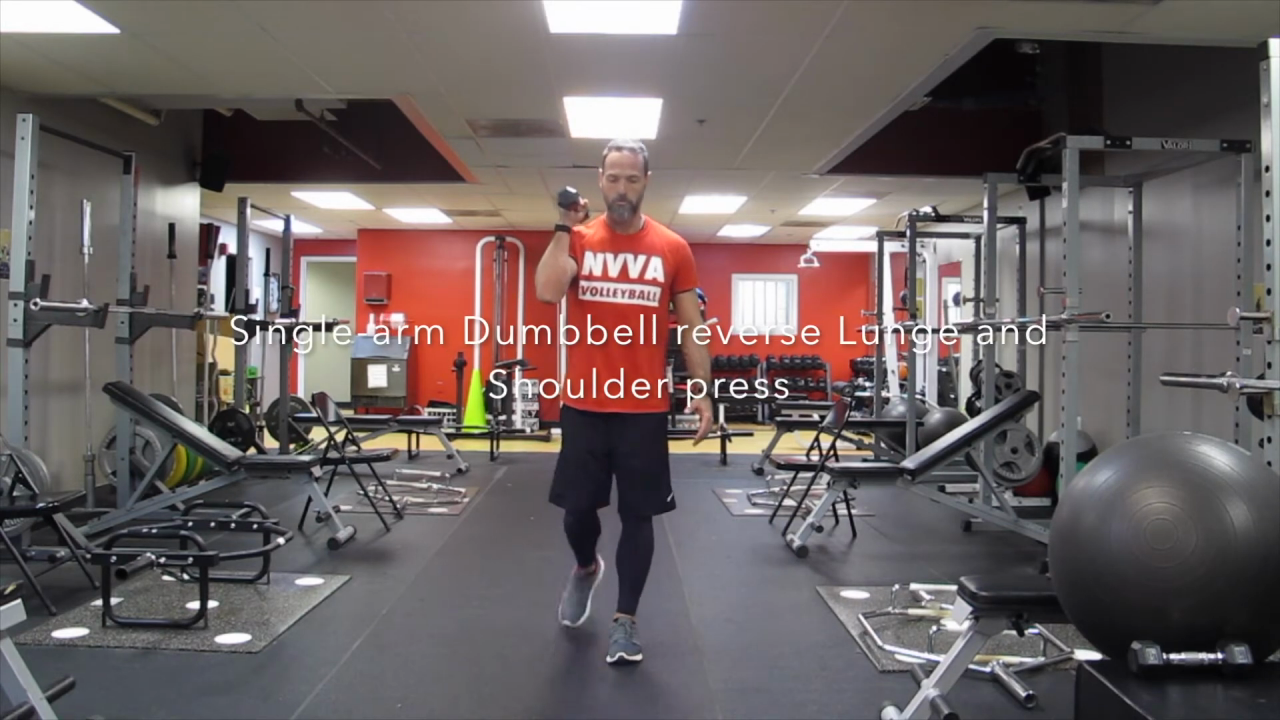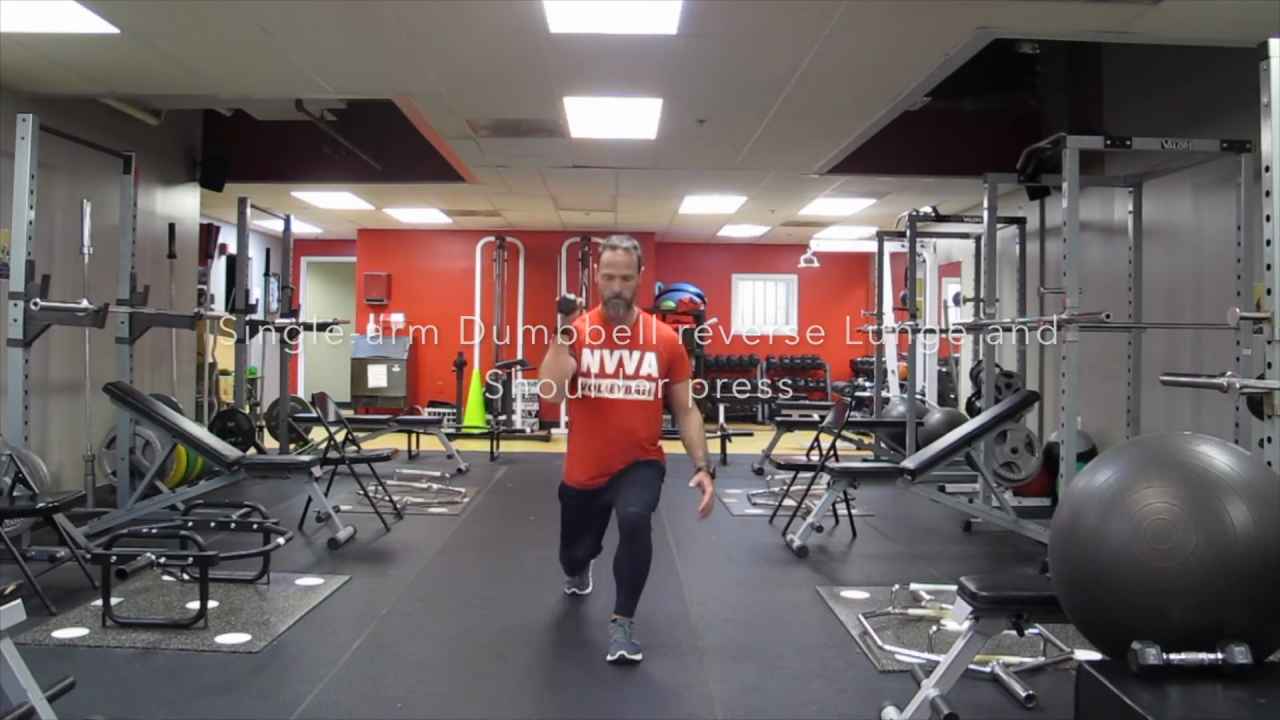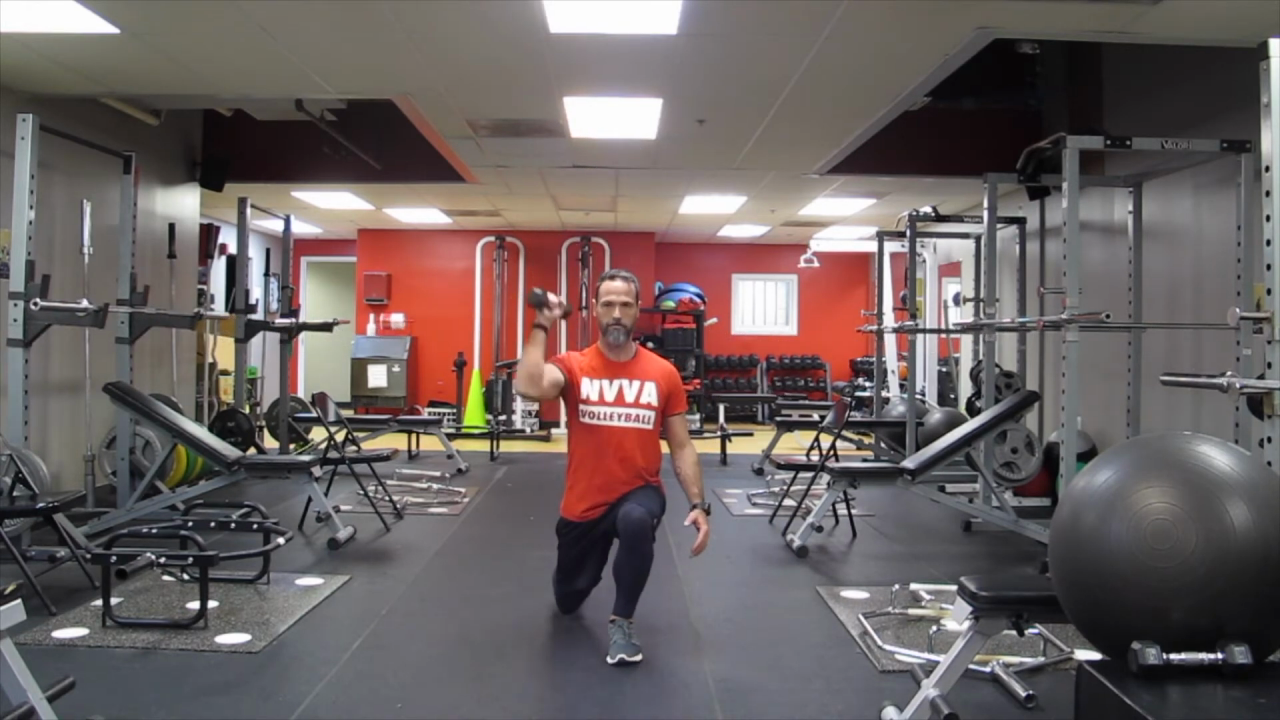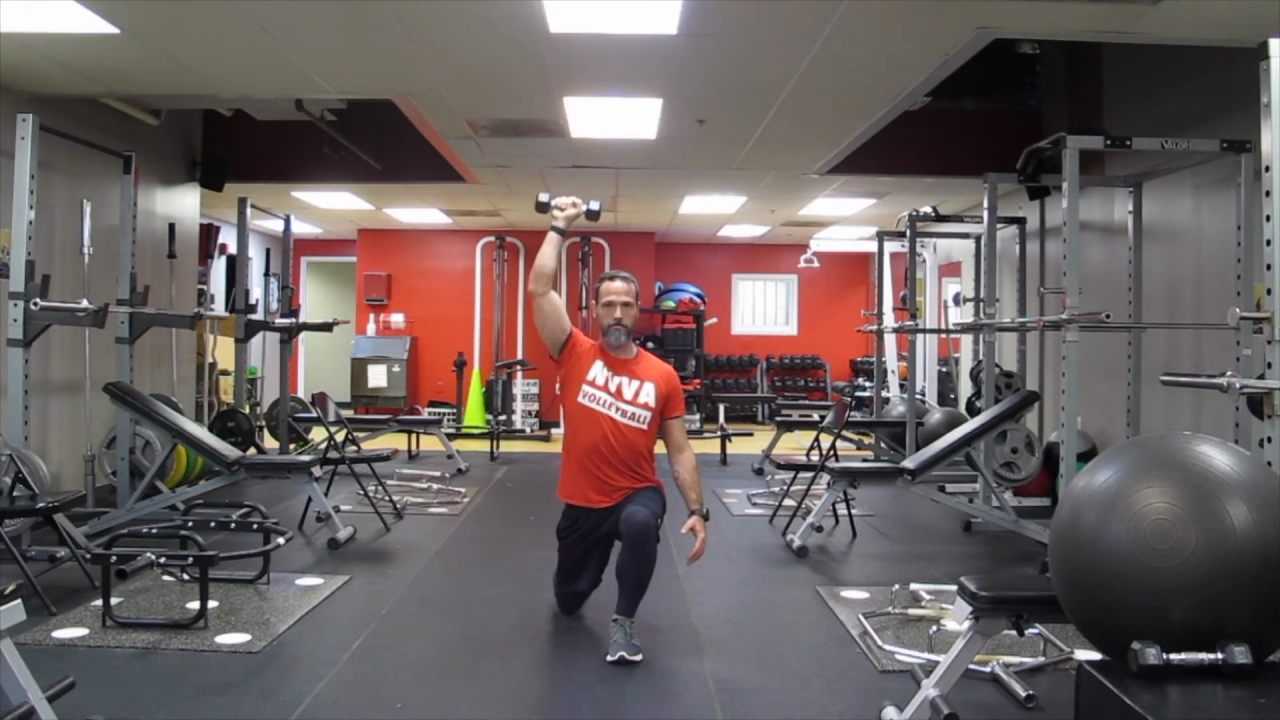
dt=0.7s
person 1, frame 1
left shoulder: (673, 249)
right shoulder: (578, 239)
left elbow: (692, 326)
right elbow: (546, 292)
left wrist: (703, 391)
right wrist: (565, 228)
left hip: (644, 407)
right hip: (584, 402)
left knee: (637, 515)
right knee: (578, 506)
left ankle: (625, 620)
right ankle: (585, 570)
person 1, frame 2
left shoulder: (665, 339)
right shoulder: (575, 331)
left elbow: (686, 409)
right elbow: (550, 391)
left wrist: (703, 467)
right wrist: (565, 330)
left hip: (640, 463)
right hip: (584, 470)
left knee: (634, 521)
right knee: (572, 554)
left ankle: (622, 622)
right ankle: (581, 566)
person 1, frame 3
left shoulder: (663, 373)
right shoulder: (574, 367)
left elbow: (682, 446)
right elbow: (527, 387)
left wrist: (699, 504)
right wrist: (541, 324)
left hip: (639, 492)
right hip: (583, 504)
left knee: (634, 524)
right knee: (567, 600)
left ankle: (621, 622)
right ankle: (591, 569)
person 1, frame 4
left shoulder: (662, 375)
right shoulder: (575, 356)
left elbow: (680, 451)
right elbow: (539, 290)
left wrist: (697, 510)
right wrist: (559, 226)
left hip: (638, 493)
right hip: (582, 502)
left knee: (640, 525)
right knee: (568, 602)
left ankle: (623, 622)
right ankle: (593, 567)
